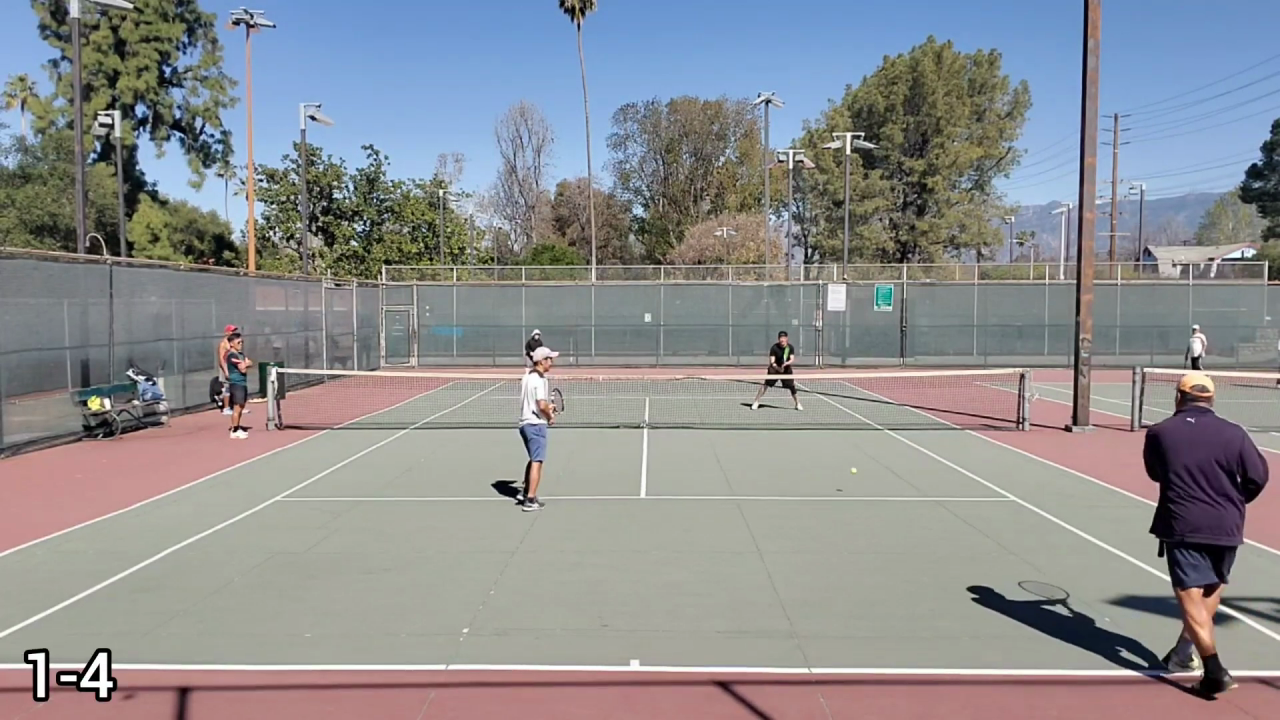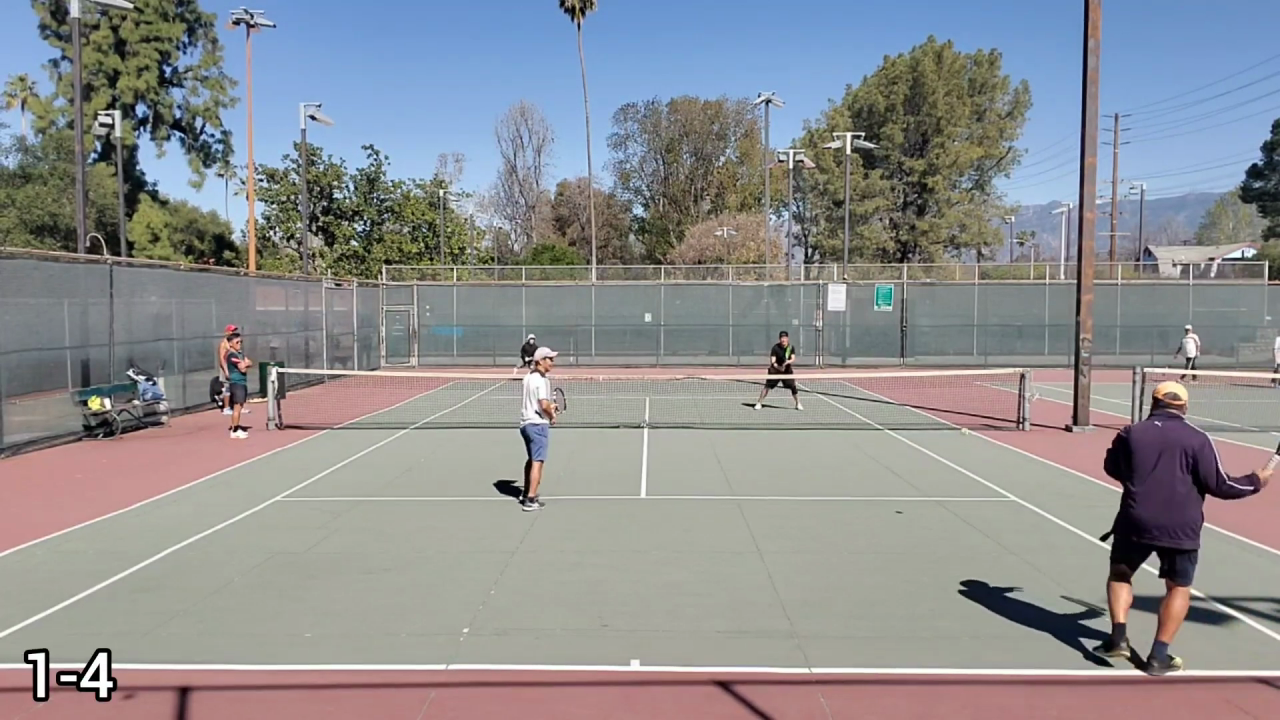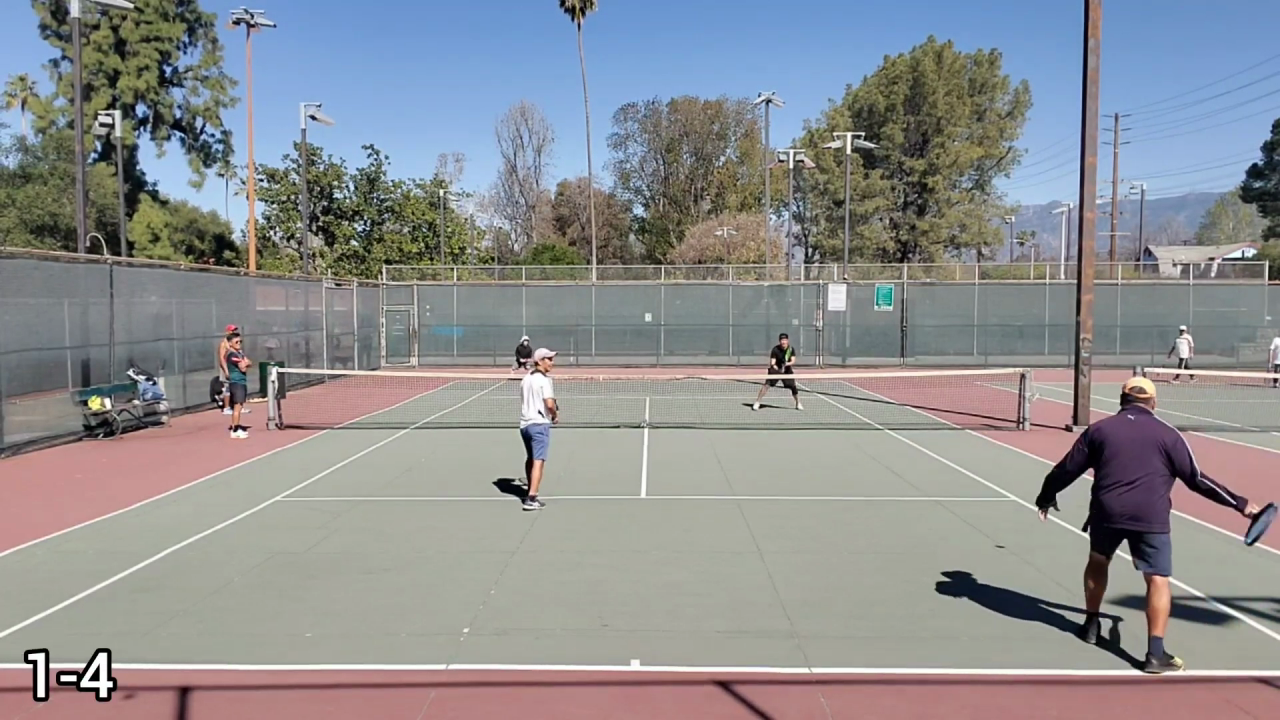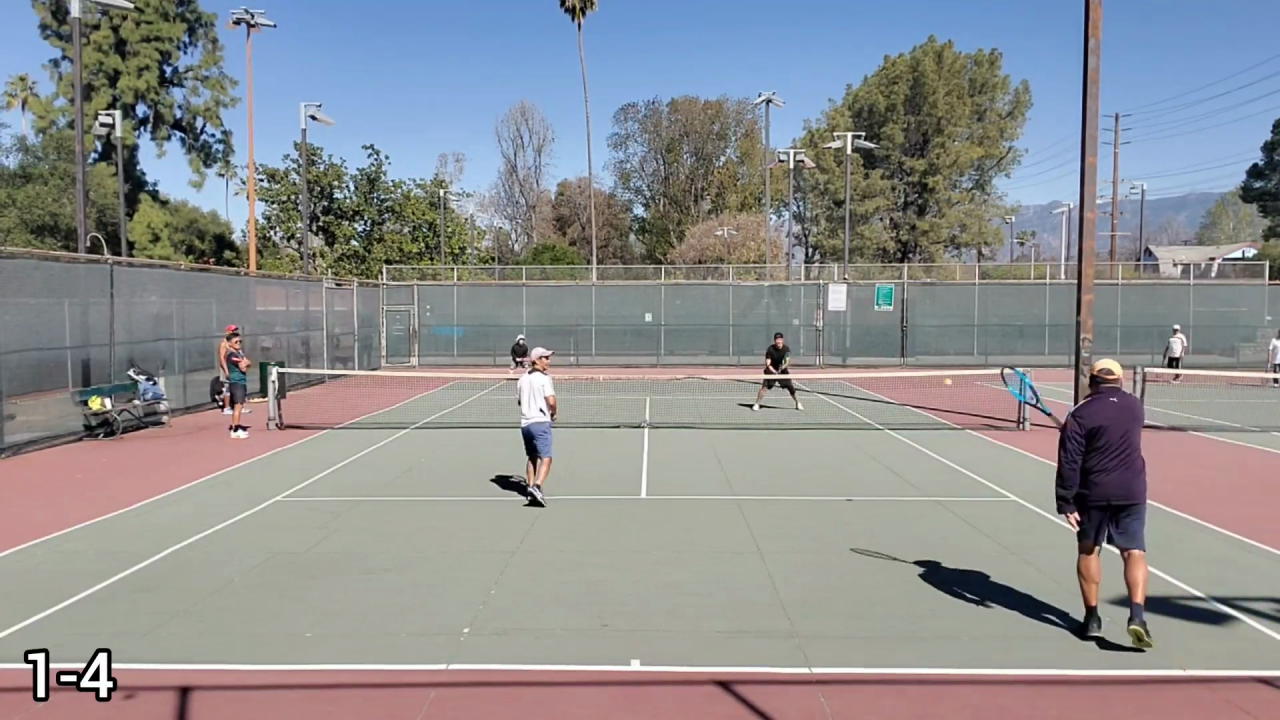
dt=0.2s
person 1, frame 1
left shoulder: (1159, 433)
right shoulder: (1233, 434)
right elbow: (1257, 477)
left hip: (1183, 527)
right hip: (1225, 527)
left knee: (1190, 596)
right knee: (1210, 589)
left ankle: (1216, 671)
right ankle: (1182, 653)
person 1, frame 2
left shoulder: (1130, 434)
right shoulder: (1197, 440)
left elbow: (1113, 467)
right elbow: (1219, 487)
right wrist: (1255, 482)
left hip: (1136, 524)
right hip: (1181, 528)
left knee: (1119, 574)
right knee: (1179, 588)
left ankle: (1118, 637)
right ankle: (1160, 655)
person 1, frame 3
left shoulder: (1099, 429)
right shoulder: (1167, 434)
left elbow: (1068, 468)
right elbow: (1195, 478)
left wrist: (1047, 496)
right wrist: (1239, 503)
left hip: (1107, 512)
right hip: (1150, 517)
left knee: (1097, 563)
right knee: (1159, 581)
left ankle: (1091, 625)
right ankle: (1156, 653)
person 1, frame 4
left shoulder: (1080, 414)
right shoulder: (1135, 407)
left elbow: (1069, 462)
left wrist: (1064, 503)
left hip: (1093, 493)
right hip: (1131, 493)
left knee: (1088, 551)
right knee: (1134, 554)
left ankle: (1091, 618)
right ankle: (1137, 615)
